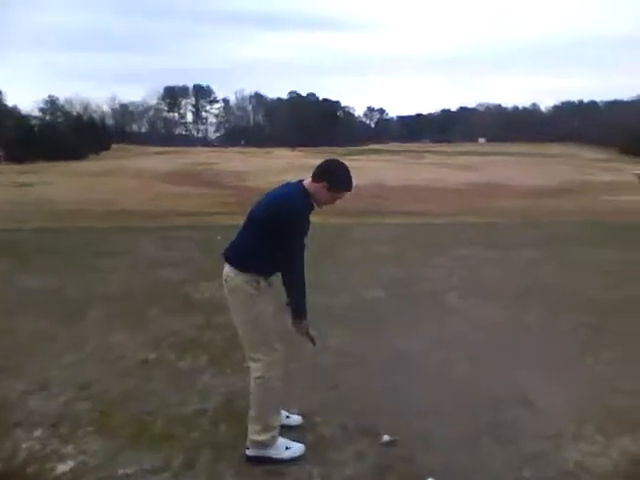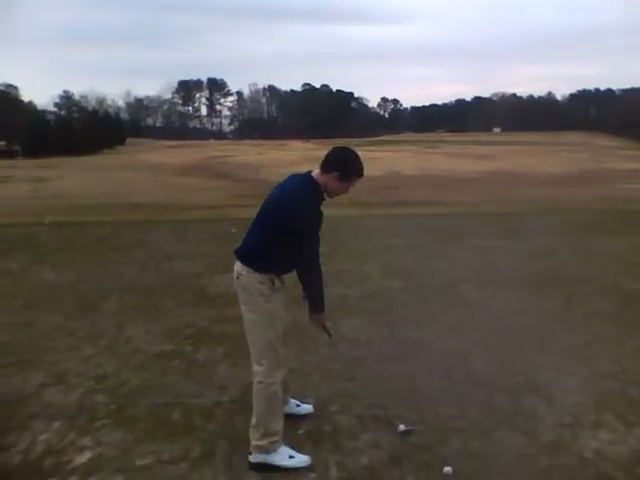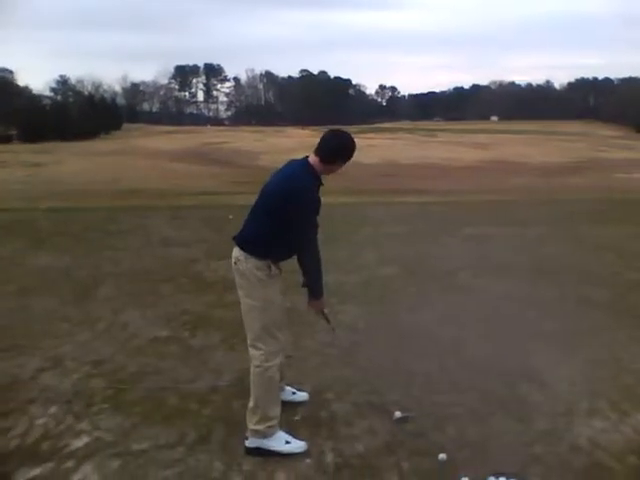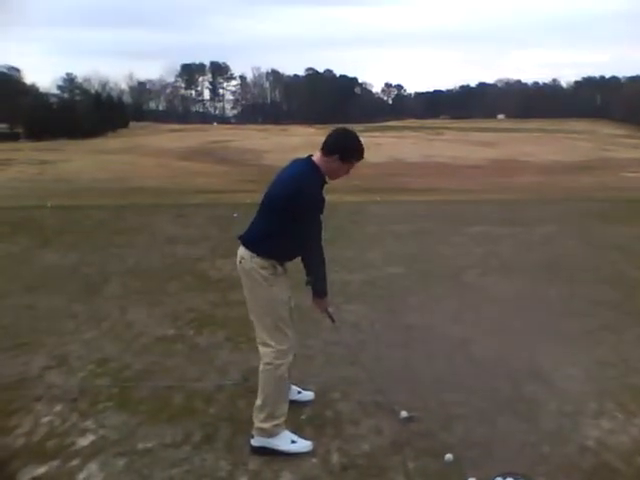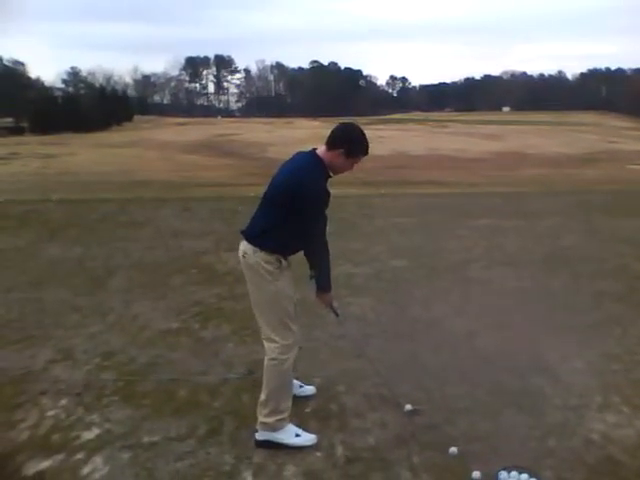
dt=1s
person 1, frame 1
left shoulder: (290, 194)
right shoulder: (294, 207)
left elbow: (286, 257)
right elbow: (293, 262)
left wrist: (291, 300)
right wrist: (299, 312)
left hip: (251, 275)
right hip: (247, 280)
left knee: (266, 350)
right knee: (266, 358)
left ankle: (267, 410)
right ankle: (262, 441)
person 1, frame 2
left shoulder: (299, 185)
right shoulder: (304, 202)
right elbow: (308, 258)
left wrist: (309, 294)
right wrist: (316, 306)
left hip: (261, 271)
right hip: (259, 278)
left knee: (276, 345)
right knee: (269, 361)
left ankle: (279, 401)
right ankle: (264, 448)
person 1, frame 3
left shoulder: (296, 170)
right shoulder: (303, 188)
left elbow: (300, 238)
right elbow: (307, 244)
left wrist: (308, 280)
right wrist: (316, 291)
left hip: (257, 257)
right hip: (256, 264)
left knee: (273, 335)
right knee: (267, 346)
left ankle: (274, 388)
right ankle: (261, 433)
person 1, frame 4
left shoulder: (301, 169)
right shoulder: (306, 187)
left elbow: (303, 238)
right elbow: (311, 243)
left wrist: (313, 280)
right wrist: (320, 290)
left hip: (264, 257)
right hip: (262, 264)
left knee: (282, 327)
right knee: (277, 345)
left ankle: (279, 388)
right ankle: (267, 432)
person 1, frame 5
left shoulder: (304, 161)
right shoulder: (311, 182)
right elbow: (315, 237)
left wrist: (315, 271)
right wrist: (324, 285)
left hip: (263, 250)
right hip: (265, 258)
left knee: (283, 327)
right knee: (282, 340)
left ankle: (282, 383)
right ankle: (271, 426)
